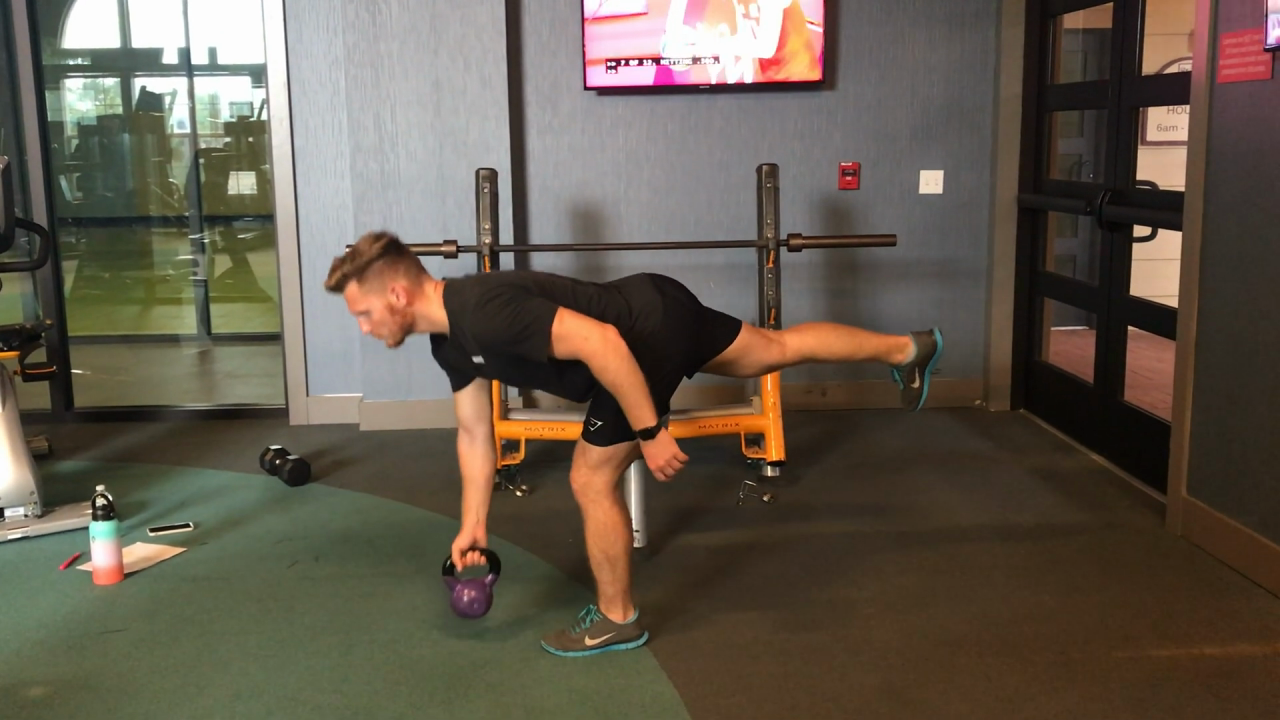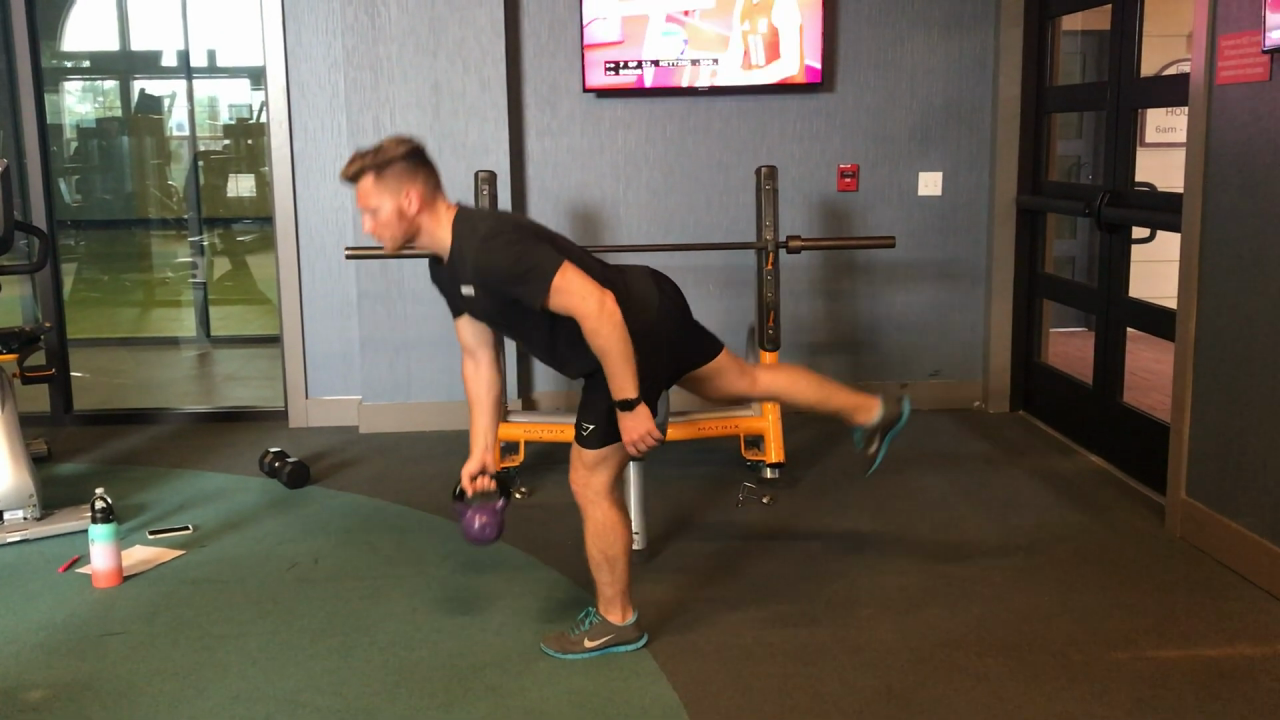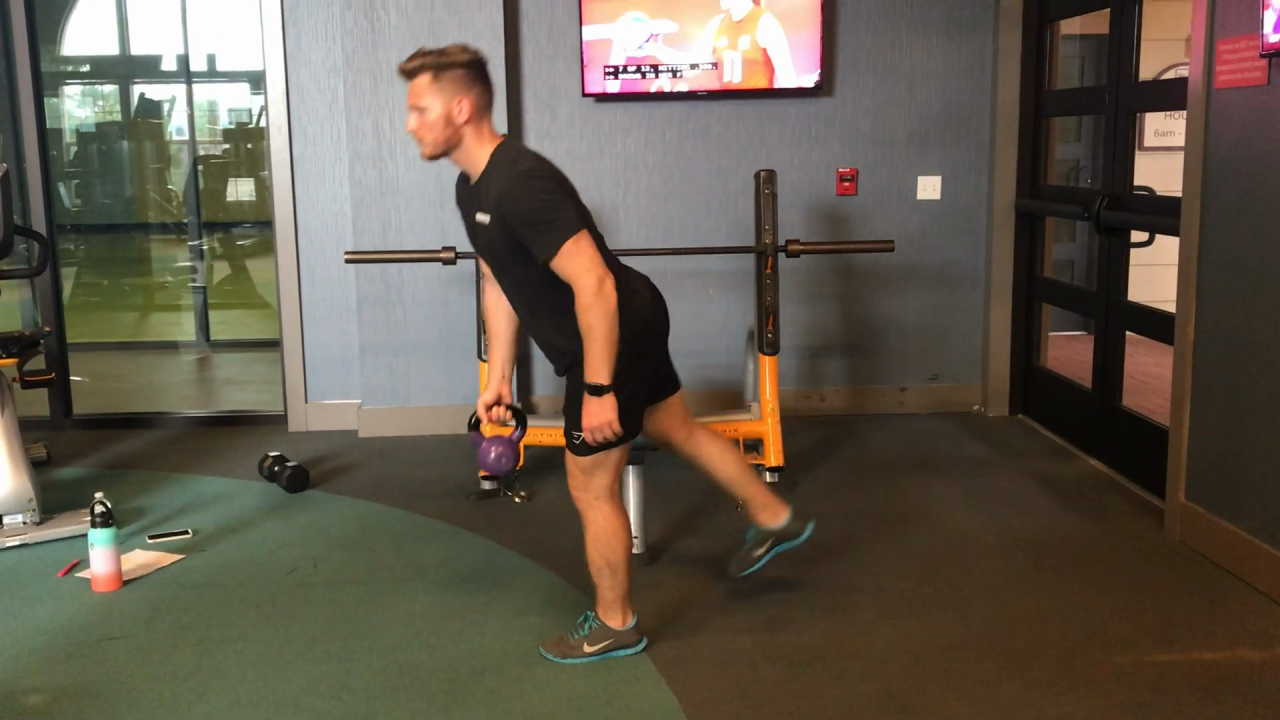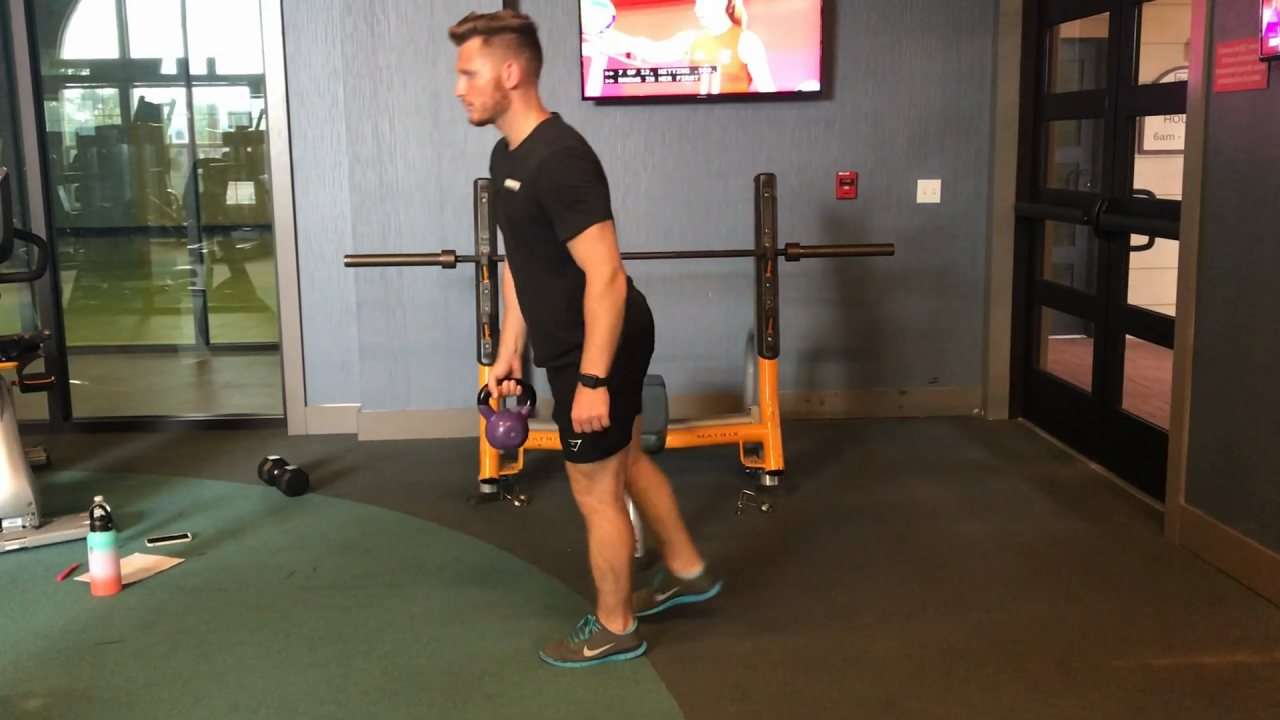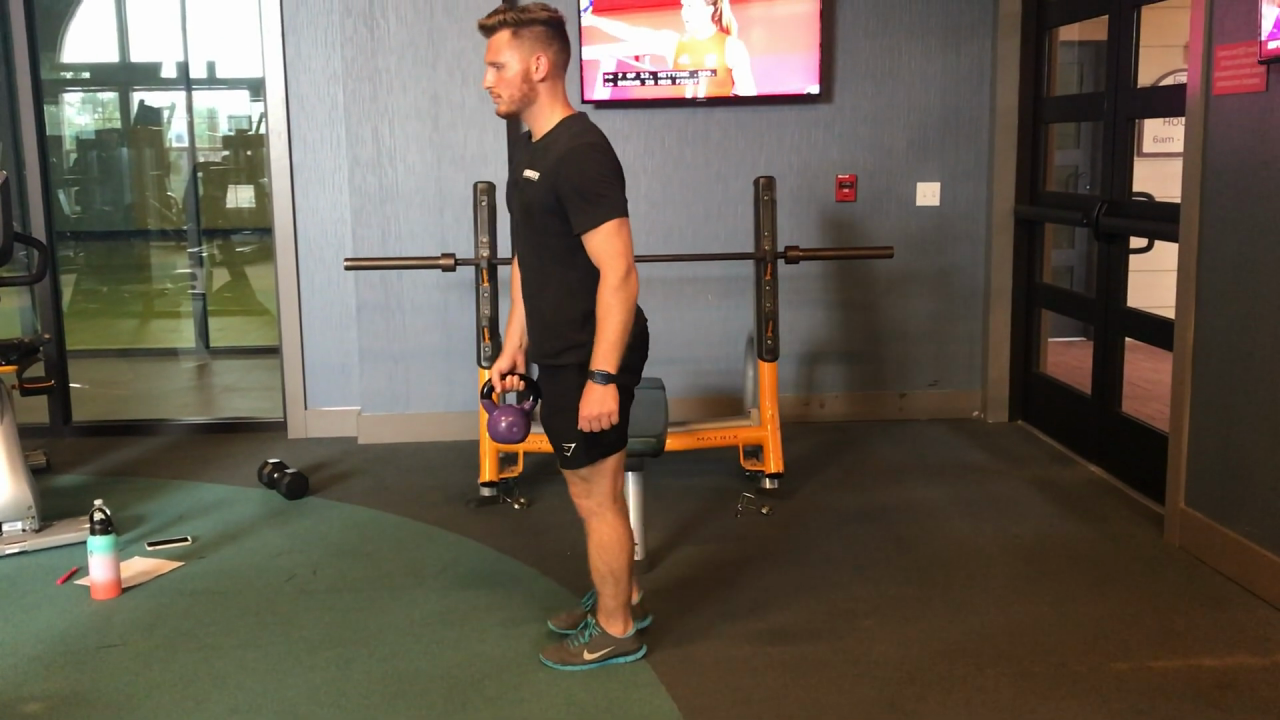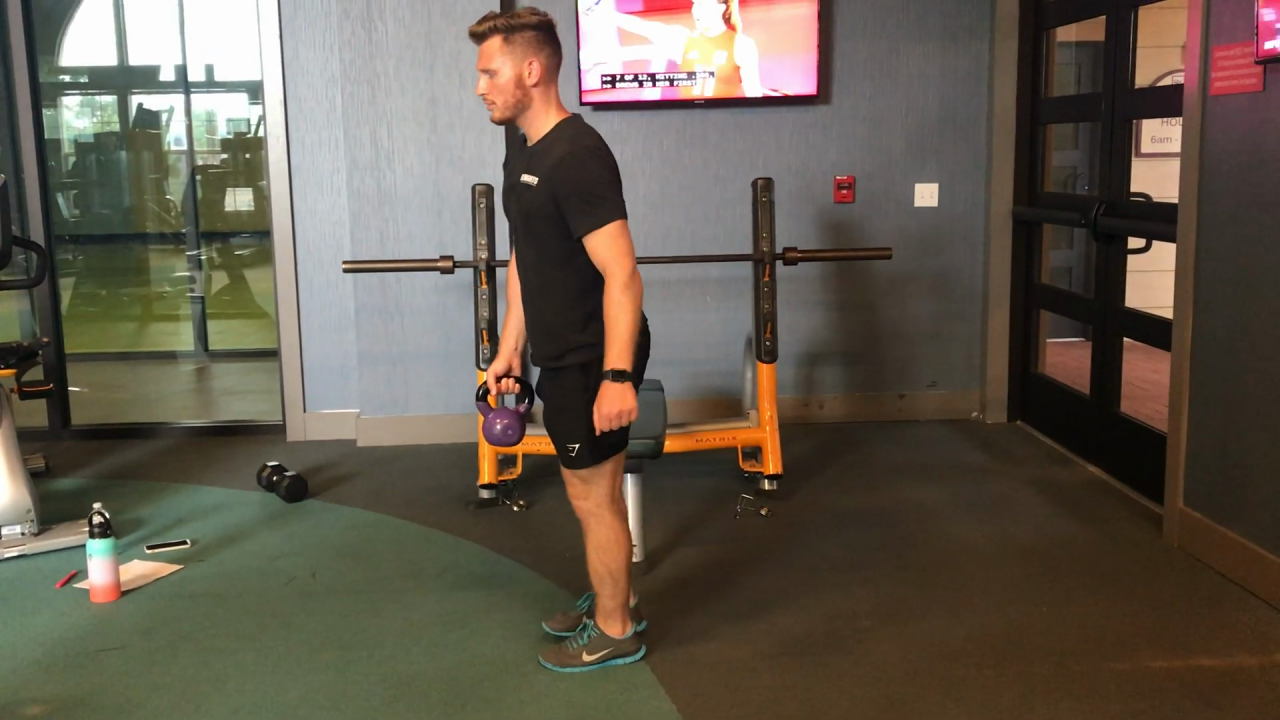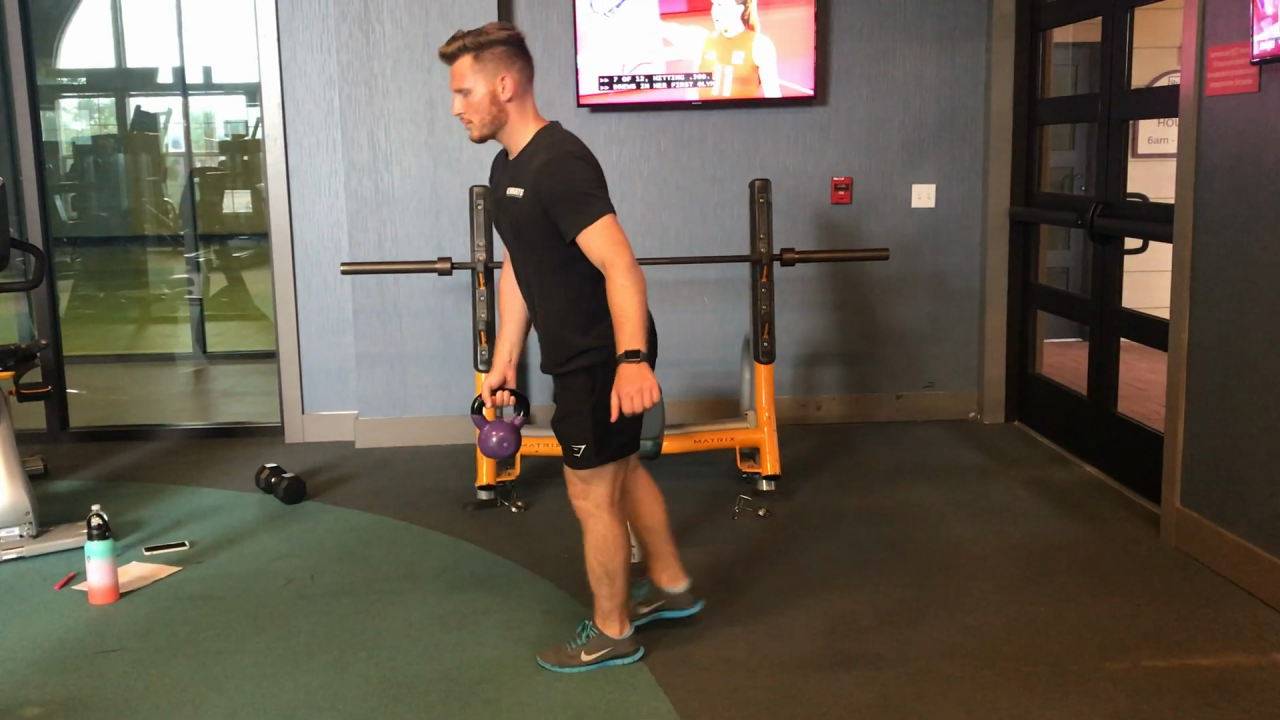
dt=0.3s
person 1, frame 1
left shoulder: (485, 313)
right shoulder: (450, 337)
left elbow: (602, 344)
right elbow: (474, 435)
left wrist: (649, 432)
right wrist: (472, 527)
left hip: (649, 330)
right hip: (656, 312)
left knee: (591, 481)
right knee: (772, 350)
left ankle: (616, 620)
right ankle: (906, 352)
person 1, frame 2
left shoulder: (489, 248)
right shoulder: (447, 265)
left elbow: (597, 308)
right elbow: (478, 357)
left wrist: (628, 405)
right wrist: (481, 450)
left hip: (636, 324)
right hip: (647, 310)
left knee: (590, 481)
right knee: (747, 380)
left ankle: (615, 622)
right ankle: (871, 412)
person 1, frame 3
left shoulder: (520, 184)
right shoulder: (472, 185)
left elbow: (594, 285)
right elbow: (500, 287)
left wrist: (598, 391)
right wrist: (499, 380)
left hip: (616, 334)
right hip: (629, 326)
left knee: (591, 487)
right knee: (679, 430)
left ankle: (614, 626)
right ankle: (776, 520)
person 1, frame 4
left shoulder: (559, 159)
right shoulder: (509, 154)
left elbow: (605, 277)
right elbow: (519, 264)
left wrist: (593, 380)
right wrist: (509, 353)
left hip: (599, 346)
right hip: (583, 343)
left knee: (596, 492)
right knee: (627, 460)
left ankle: (615, 629)
right ankle: (686, 570)
person 1, frame 5
left shoulder: (581, 154)
right shoulder: (531, 149)
left elbow: (618, 273)
left wrist: (603, 377)
right wrist: (514, 345)
left hip: (590, 358)
right hip: (561, 353)
left knee: (595, 496)
right knee: (592, 487)
left ankle: (615, 633)
right ankle: (620, 599)
person 1, frame 6
left shoulder: (578, 157)
right shoulder: (524, 154)
left elbow: (621, 276)
left wrist: (618, 375)
right wrist: (509, 348)
left hip: (591, 361)
right hip: (562, 355)
left knee: (593, 496)
right knee: (592, 489)
left ankle: (614, 633)
right ankle: (614, 601)
person 1, frame 7
left shoulder: (558, 165)
right shoulder: (507, 167)
left elbow: (621, 267)
right elbow: (516, 270)
left wrist: (632, 359)
right wrist: (503, 363)
left hip: (601, 358)
right hip: (584, 352)
left knee: (592, 496)
right knee: (621, 472)
left ankle: (611, 634)
right ankle: (670, 583)
